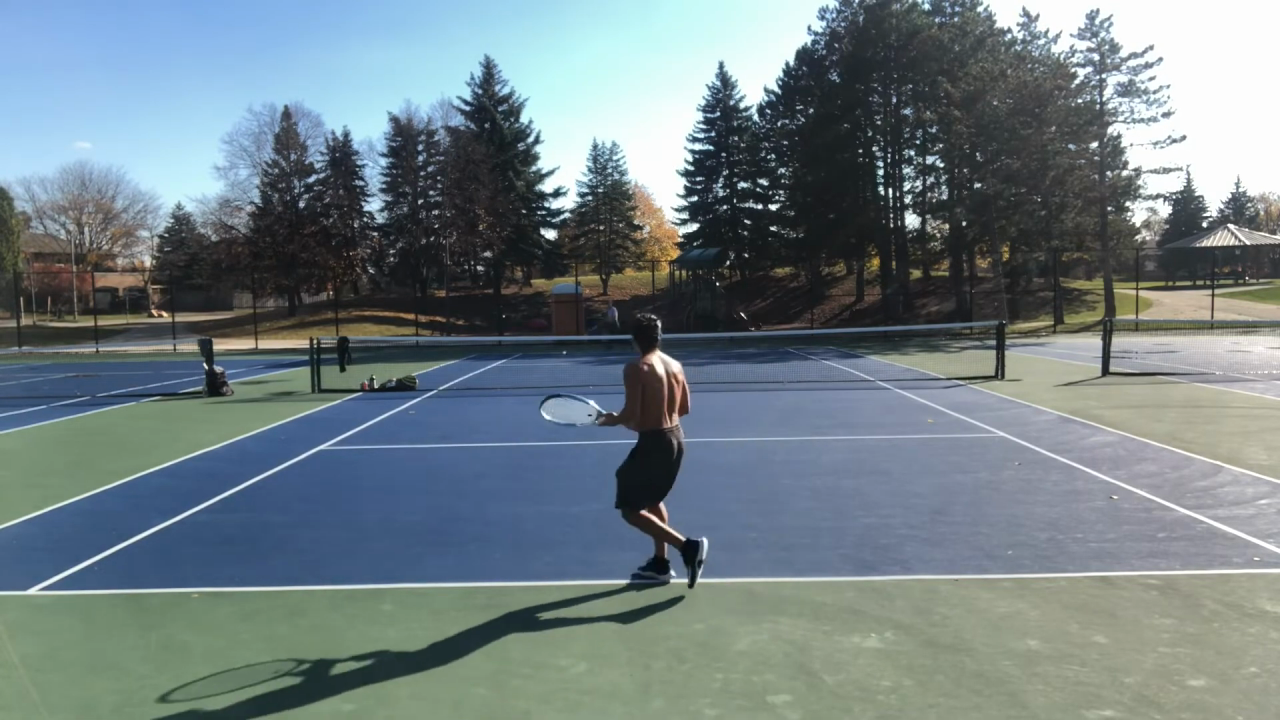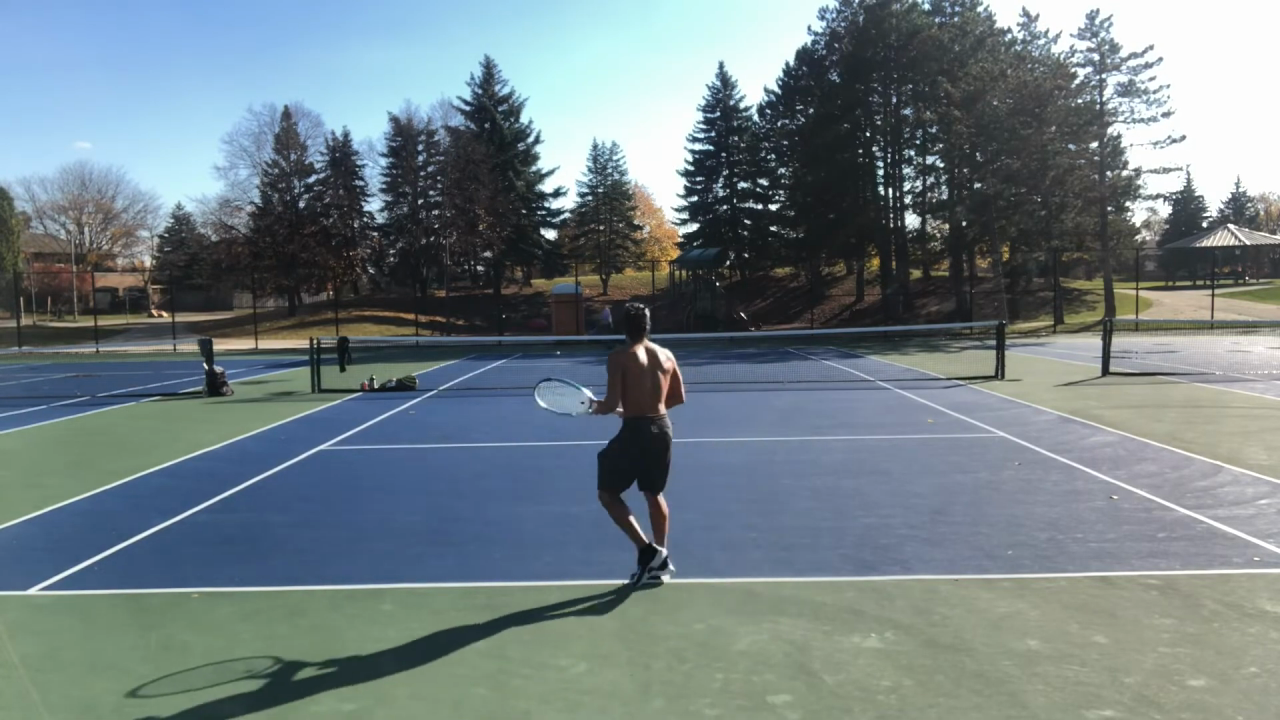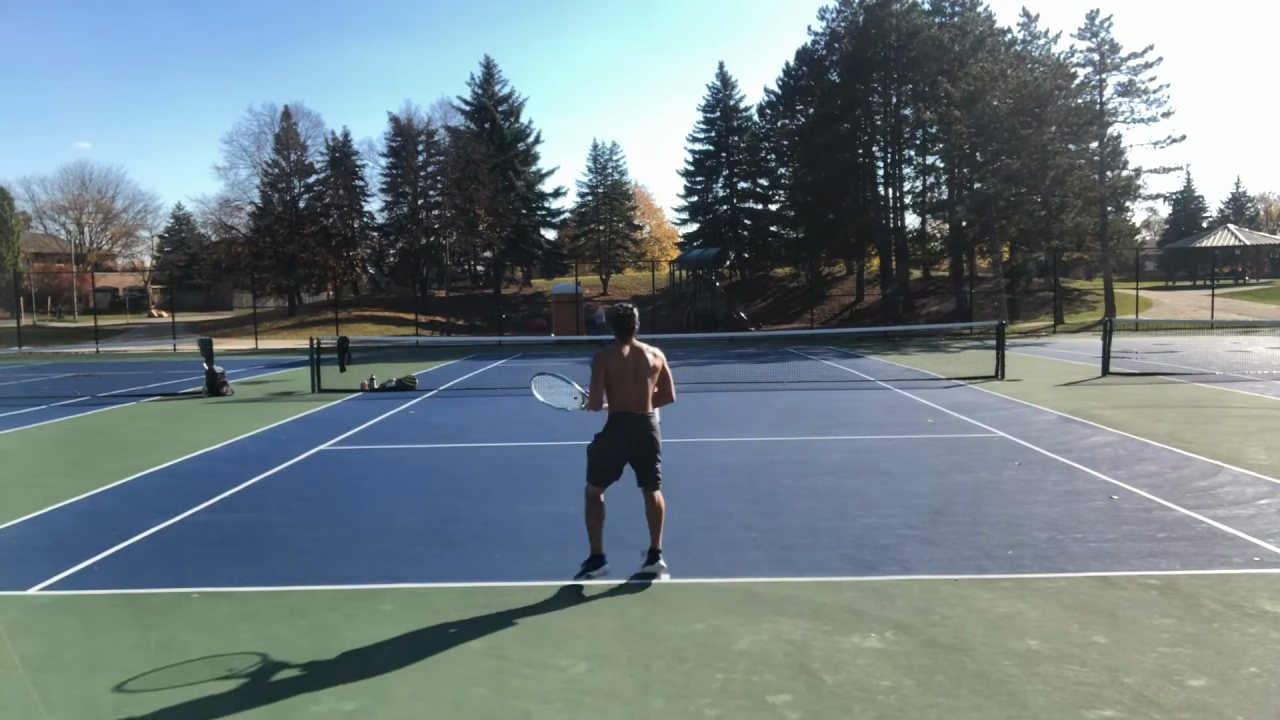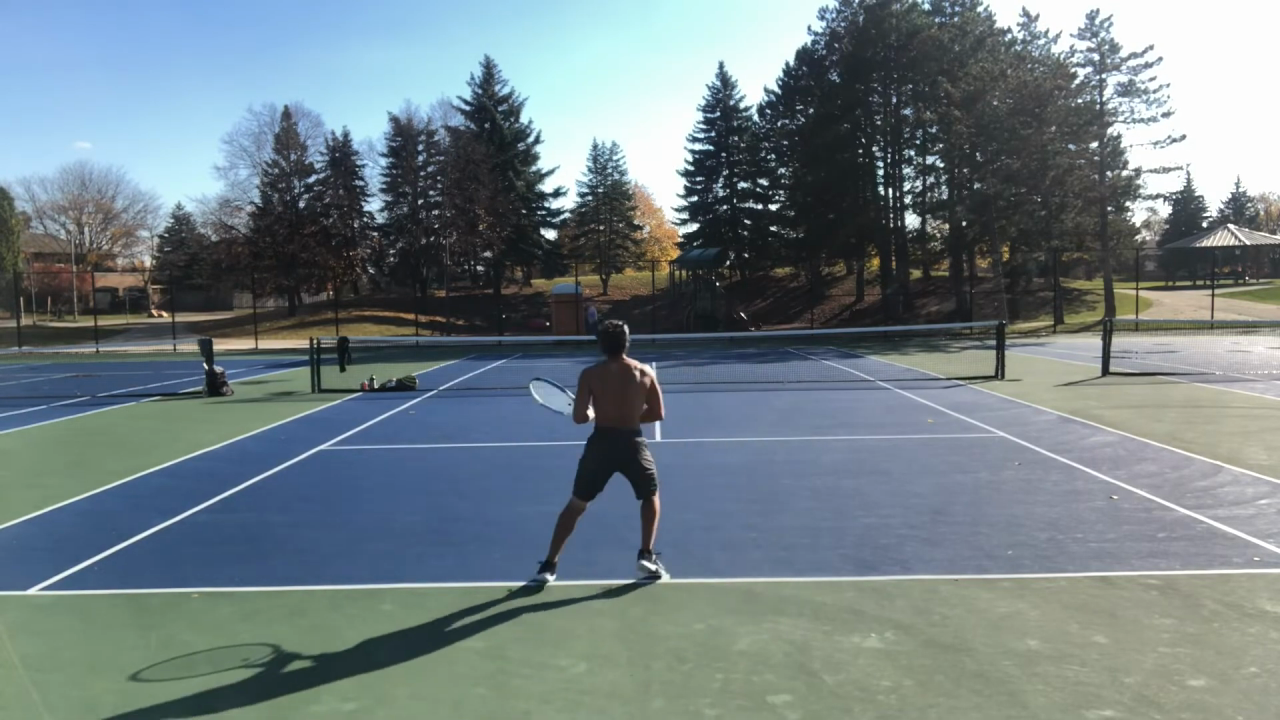
dt=0.1s
person 1, frame 1
left shoulder: (635, 369)
right shoulder: (676, 366)
left elbow: (631, 414)
left wrist: (613, 420)
left hip: (653, 443)
right hip: (675, 439)
left knee: (632, 511)
right knee: (653, 501)
left ankle: (689, 546)
right ankle: (660, 563)
person 1, frame 2
left shoulder: (619, 358)
right shoulder: (666, 356)
left elbow: (612, 403)
right elbow: (679, 398)
left wrist: (601, 408)
left hip: (635, 431)
right hip: (663, 428)
left knee: (607, 493)
right knee: (654, 494)
left ankle: (648, 549)
right ankle: (659, 559)
person 1, frame 3
left shoulder: (604, 357)
right shoulder: (656, 355)
left elbow: (596, 402)
right elbow: (669, 396)
left wrist: (591, 403)
left hip: (618, 427)
right hip: (648, 427)
left knee: (594, 491)
right knee: (652, 491)
left ankle: (597, 558)
right ankle: (655, 555)
person 1, frame 4
left shoulder: (590, 375)
right shoulder: (645, 372)
left elbow: (580, 417)
right elbow: (658, 413)
left hip: (602, 443)
right hip: (632, 442)
left knee: (576, 505)
right knee: (650, 496)
left ankle: (549, 565)
right ankle: (646, 556)
